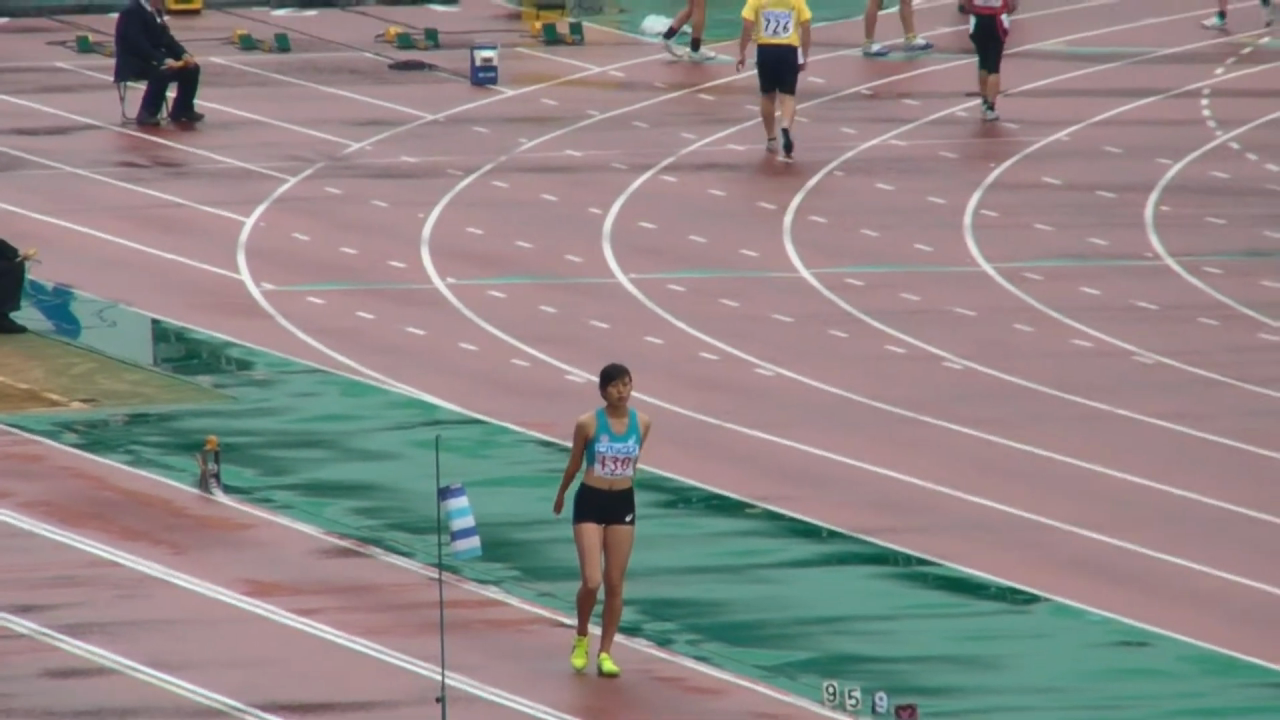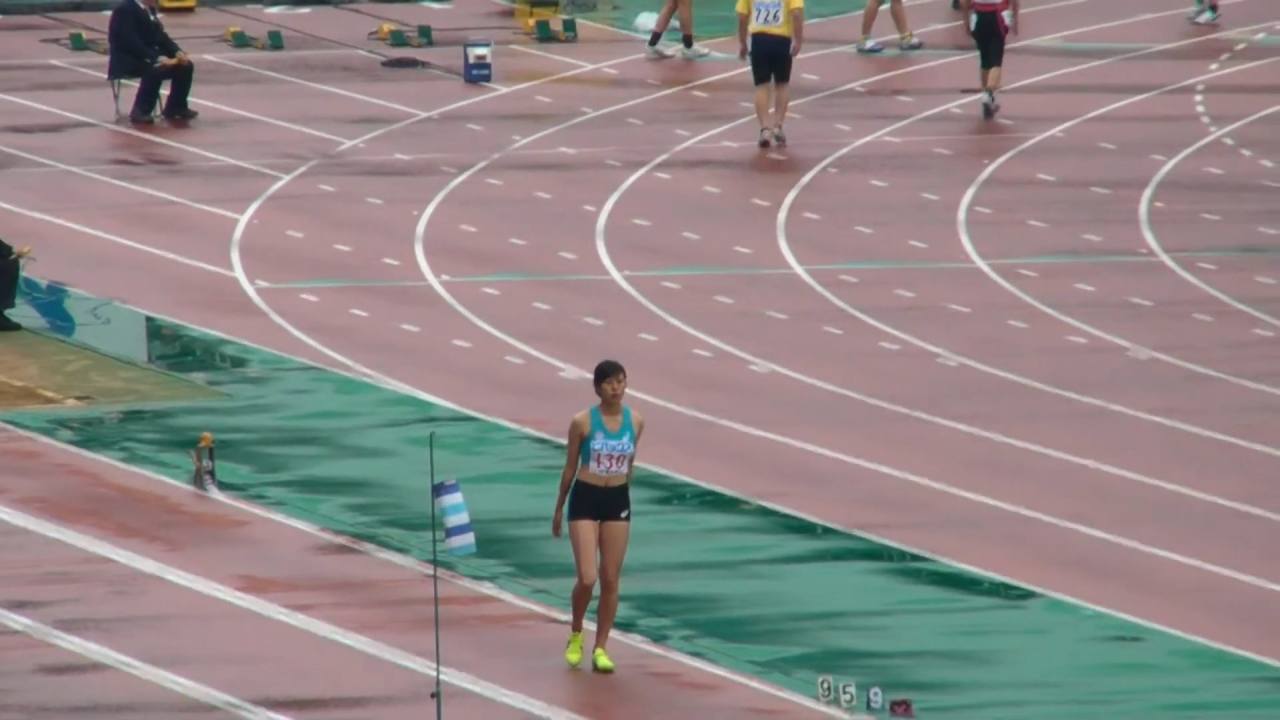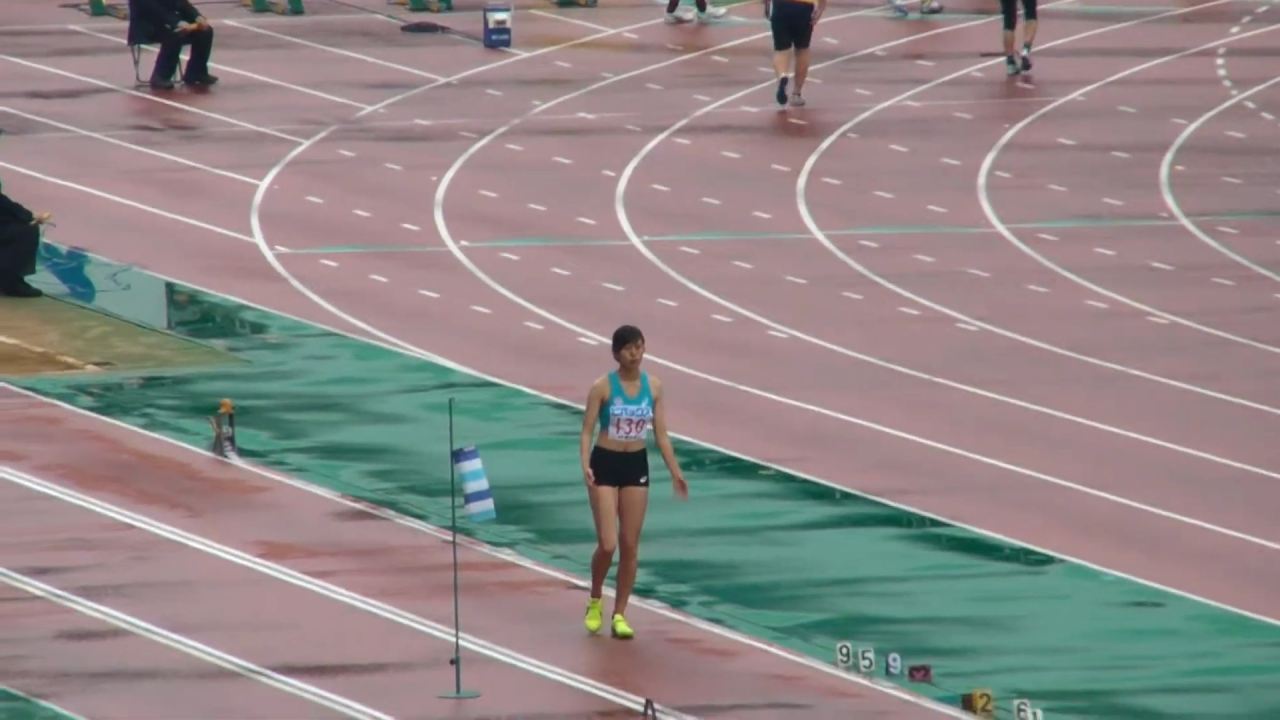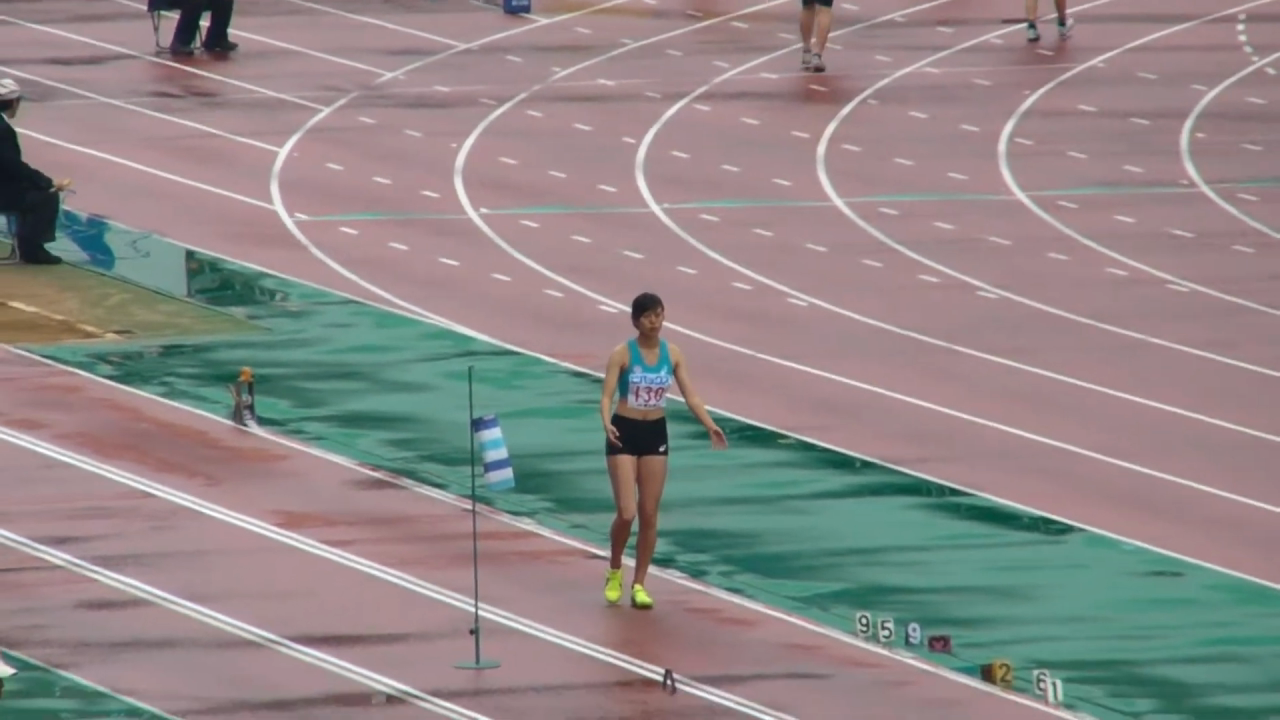
dt=0.2s
person 1, frame 1
left shoulder: (642, 423)
right shoulder: (587, 423)
right elbow: (574, 463)
right wrist: (560, 495)
left hip: (623, 503)
right hip: (589, 501)
left knee: (615, 583)
right knee: (591, 581)
left ankle: (605, 652)
right ankle: (580, 639)
person 1, frame 2
left shoulder: (636, 421)
right shoulder: (582, 421)
right elbow: (570, 466)
right wrist: (558, 508)
left hip: (617, 500)
right hip: (585, 498)
left knee: (610, 580)
right knee: (586, 578)
left ankle: (600, 648)
right ankle: (575, 635)
person 1, frame 3
left shoulder: (654, 386)
right shoulder: (602, 386)
left elbow: (660, 432)
right elbow: (587, 430)
left wrist: (674, 470)
right wrist: (586, 463)
left hip: (637, 465)
right hip: (605, 464)
left knee: (630, 545)
right knee: (607, 544)
left ankle: (619, 614)
right ankle: (595, 601)
person 1, frame 4
left shoulder: (672, 353)
right shoulder: (621, 354)
left elbow: (689, 395)
right elbow: (607, 395)
left wrist: (711, 426)
right wrist: (607, 423)
left hip: (656, 433)
right hip: (625, 432)
left knee: (649, 514)
right knee: (626, 513)
left ankle: (639, 583)
right ankle: (614, 572)
